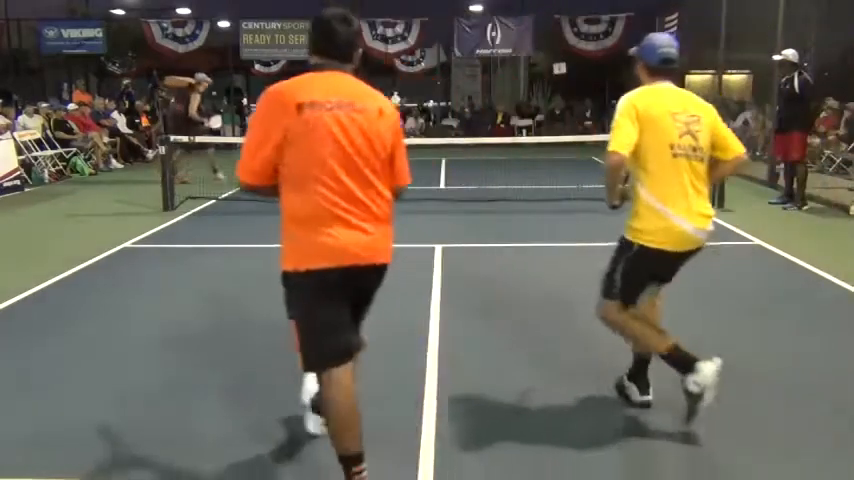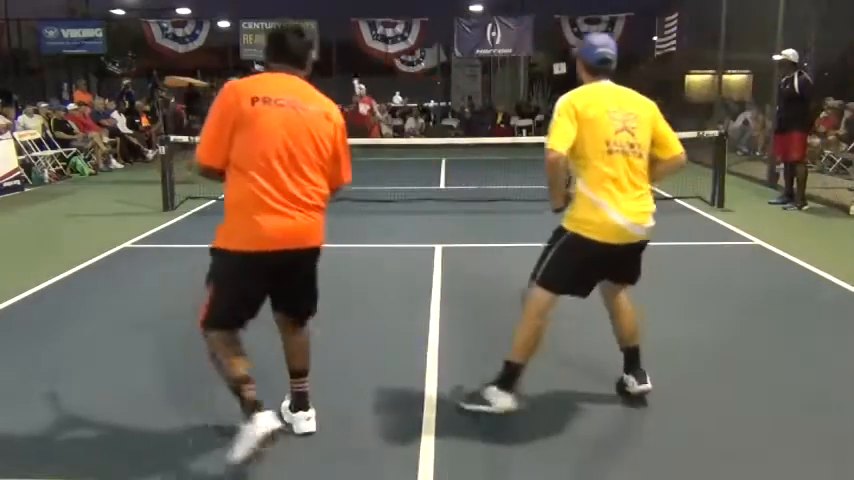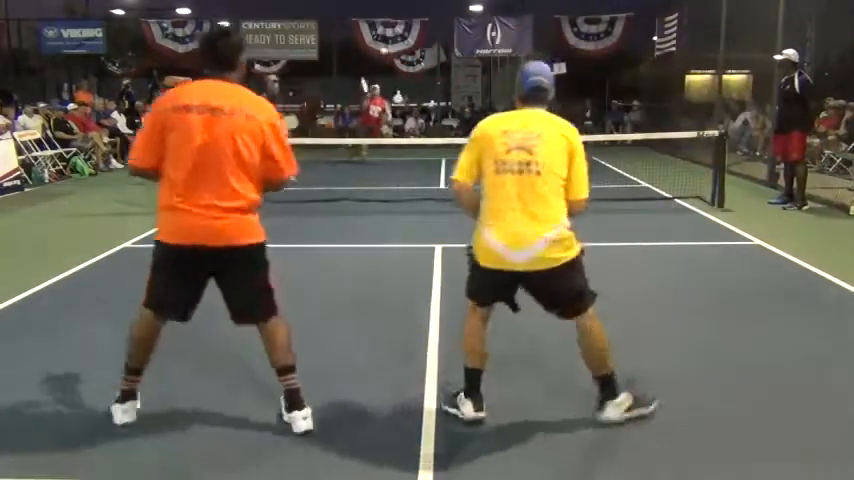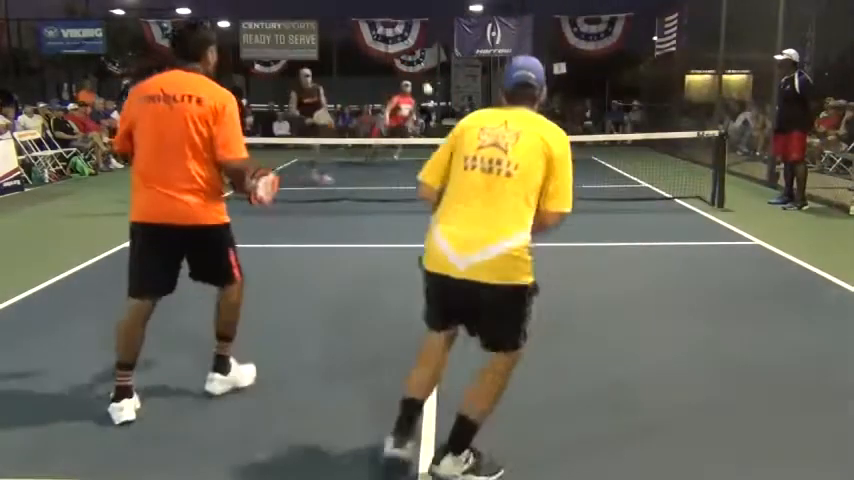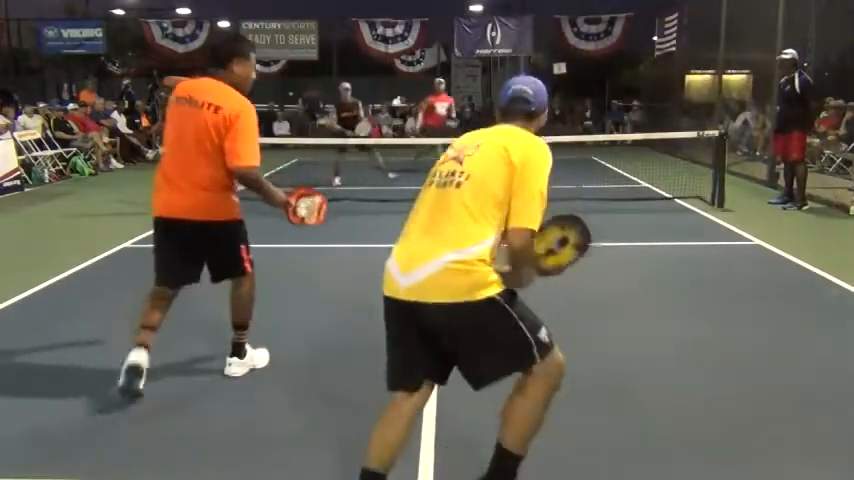
dt=0.3s
person 1, frame 1
left shoulder: (281, 98)
right shoulder: (382, 107)
left elbow: (252, 181)
right elbow: (395, 185)
left hip: (315, 253)
right hip: (372, 250)
left knee: (333, 365)
right knee: (341, 341)
right ankle: (326, 405)
person 1, frame 2
left shoulder: (237, 93)
right shoulder: (328, 110)
left elbow: (208, 166)
right elbow: (336, 182)
left hip: (247, 236)
right hip: (304, 236)
left knee: (217, 330)
right knee: (293, 322)
left ankle: (255, 412)
right ankle: (300, 408)
person 1, frame 3
left shoulder: (168, 102)
right shoulder: (260, 110)
left elbow: (142, 166)
right elbow: (280, 177)
left hip: (179, 232)
right hip: (239, 232)
left knee: (153, 314)
right knee: (269, 317)
left ankle: (126, 398)
right ankle: (295, 404)
person 1, frame 4
left shoulder: (141, 92)
right shoulder: (219, 98)
left elbow: (123, 149)
right elbow: (233, 164)
right wrist: (249, 184)
left hip: (149, 214)
right hip: (201, 214)
left knee: (140, 302)
right knee: (231, 285)
left ankle: (123, 393)
right ankle: (221, 369)
person 1, frame 5
left shoulder: (181, 91)
right shoulder: (237, 107)
right elbow: (243, 171)
right wrist: (273, 196)
left hip: (168, 207)
right hip: (212, 211)
left knee: (165, 286)
right knee: (241, 276)
left ankle: (138, 354)
right ankle: (239, 352)
person 2, frame 1
left shoulder: (634, 102)
right shoulder: (701, 107)
left elbow: (616, 159)
right elbow: (737, 159)
left wrist: (614, 193)
left hip: (654, 229)
right hip: (697, 227)
left knee: (614, 310)
right knee: (642, 298)
left ankle: (695, 369)
right ankle: (638, 382)
person 2, frame 2
left shoulder: (573, 101)
right shoulder: (644, 104)
left elbow: (555, 158)
right elbow: (676, 159)
left wrist: (557, 196)
left hip: (591, 224)
right hip: (638, 224)
left knee: (537, 300)
right knee: (616, 292)
left ankle: (502, 390)
right ankle: (636, 375)
person 2, frame 3
left shoulder: (486, 127)
right shoulder: (567, 132)
left elbow: (461, 189)
right elbow: (578, 203)
left hip: (492, 249)
right hip: (552, 249)
left knee: (477, 309)
right knee: (585, 317)
left ankle: (471, 398)
right ankle: (613, 399)
person 2, frame 4
left shoulder: (468, 123)
right shoulder: (551, 136)
left elbow: (427, 190)
right elbow: (551, 217)
left hip: (442, 257)
right hip: (502, 264)
left knee: (440, 336)
right knee: (503, 358)
left ankle: (401, 435)
person 2, frame 5
left shoulder: (463, 143)
right shoulder: (531, 148)
right elbow: (519, 236)
right wrist: (519, 273)
left hip: (401, 283)
right hip: (457, 286)
left knee: (406, 399)
right knee: (547, 368)
person 3, frame 1
left shoulder: (803, 80)
right shoulder: (784, 81)
left elbow: (809, 104)
left wrist: (807, 125)
right wrist: (778, 124)
left hip: (797, 127)
right hip: (784, 126)
left knee: (798, 161)
right knee: (787, 161)
left ankle: (800, 199)
right ankle: (788, 194)
person 3, frame 2
left shoulder: (803, 80)
right shoulder: (784, 81)
left elbow: (809, 104)
left wrist: (806, 125)
right wrist: (778, 124)
left hip: (797, 127)
right hip: (784, 126)
left knee: (798, 160)
right knee: (786, 161)
left ankle: (800, 199)
right ankle: (788, 194)
person 3, frame 3
left shoulder: (802, 80)
right shoulder: (784, 81)
left elbow: (809, 104)
left wrist: (807, 125)
right wrist: (777, 124)
left hip: (797, 127)
right hip: (784, 126)
left knee: (798, 160)
right knee: (786, 160)
left ankle: (801, 199)
right ankle: (788, 194)
person 3, frame 4
left shoulder: (802, 80)
right shoulder: (784, 81)
left elbow: (809, 104)
left wrist: (806, 125)
right wrist: (777, 124)
left hip: (797, 127)
right hip: (784, 126)
left knee: (797, 160)
right knee: (786, 160)
left ankle: (800, 199)
right ankle: (788, 194)
person 3, frame 5
left shoulder: (803, 80)
right shoulder: (783, 81)
left elbow: (809, 104)
left wrist: (807, 125)
right wrist: (778, 125)
left hip: (797, 127)
right hip: (784, 126)
left knee: (797, 160)
right knee: (786, 160)
left ankle: (800, 199)
right ankle: (788, 194)
